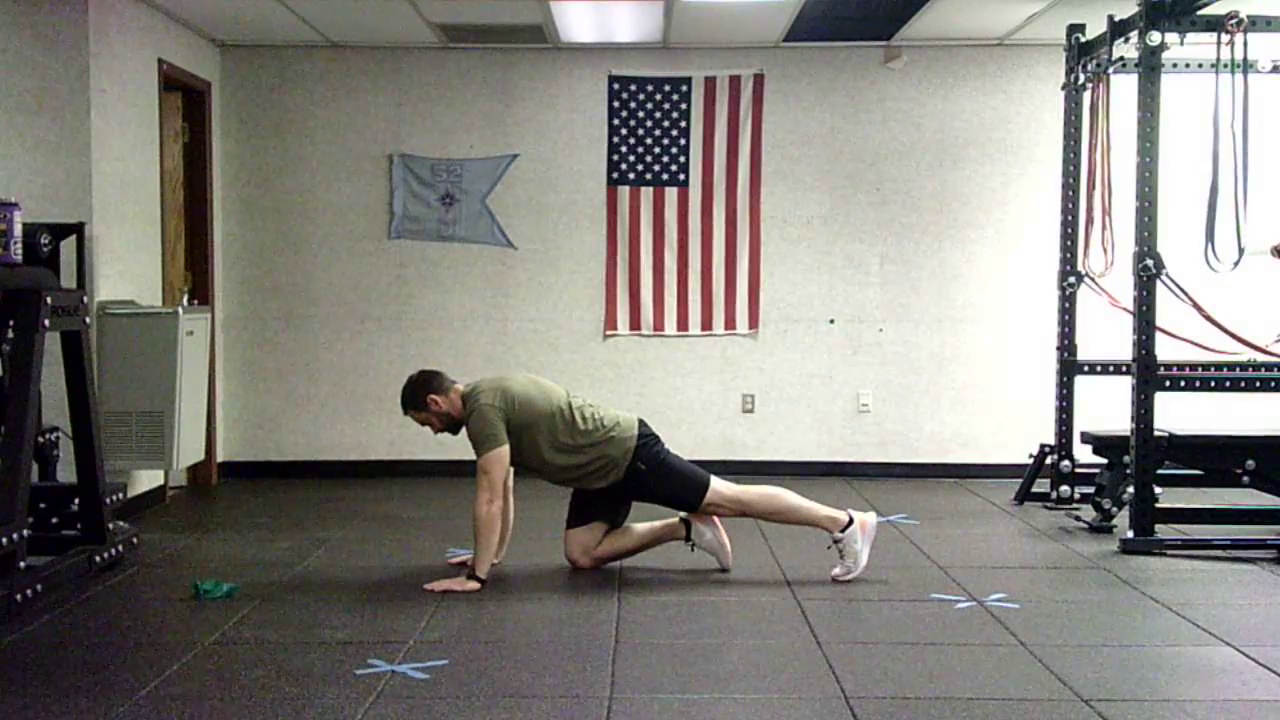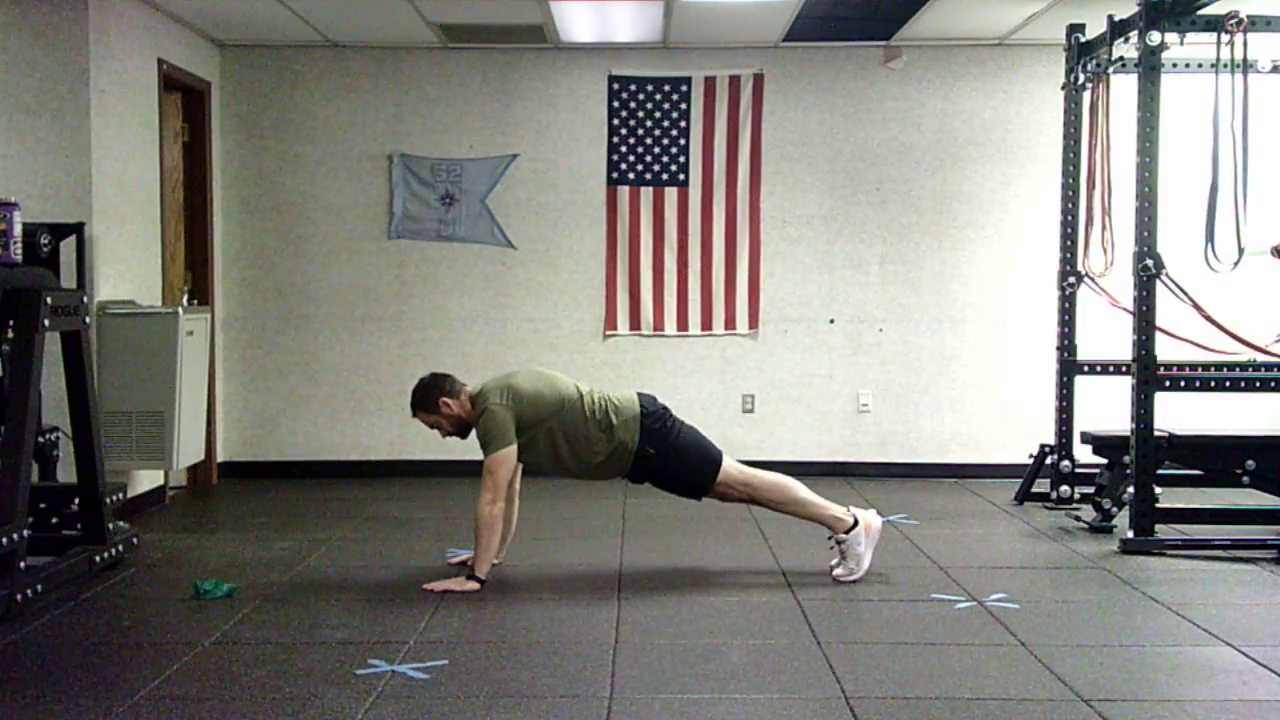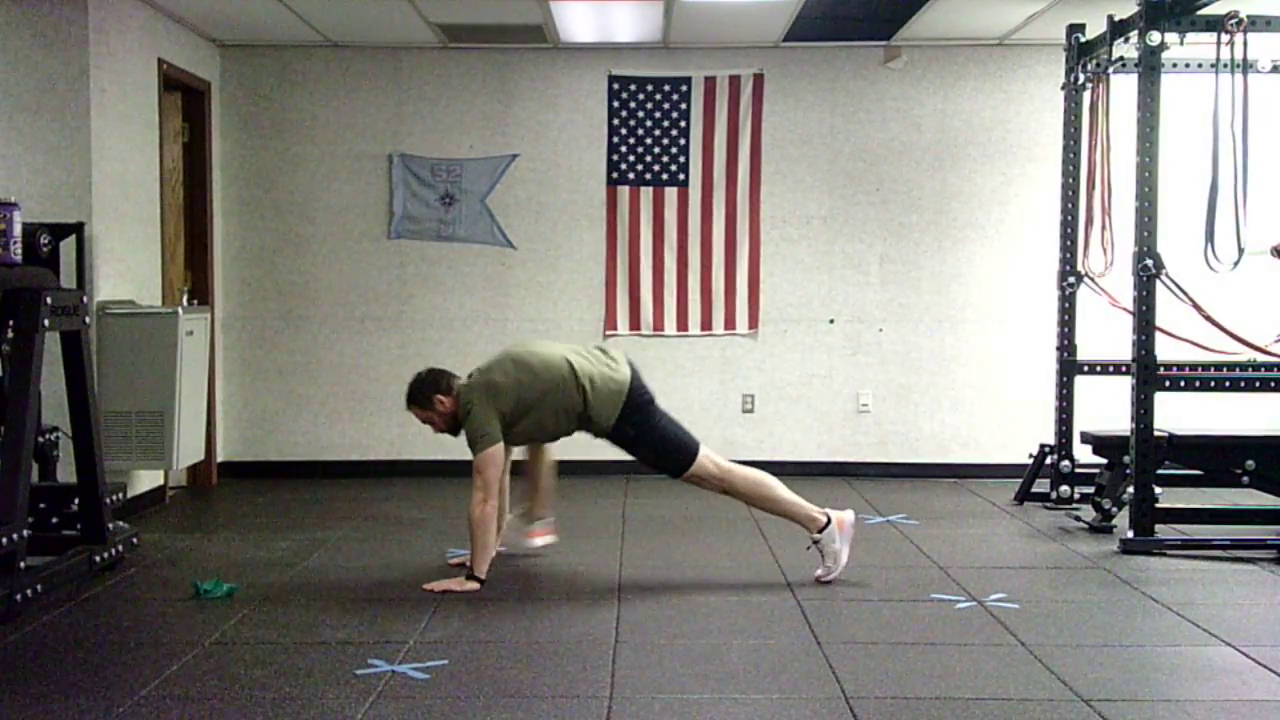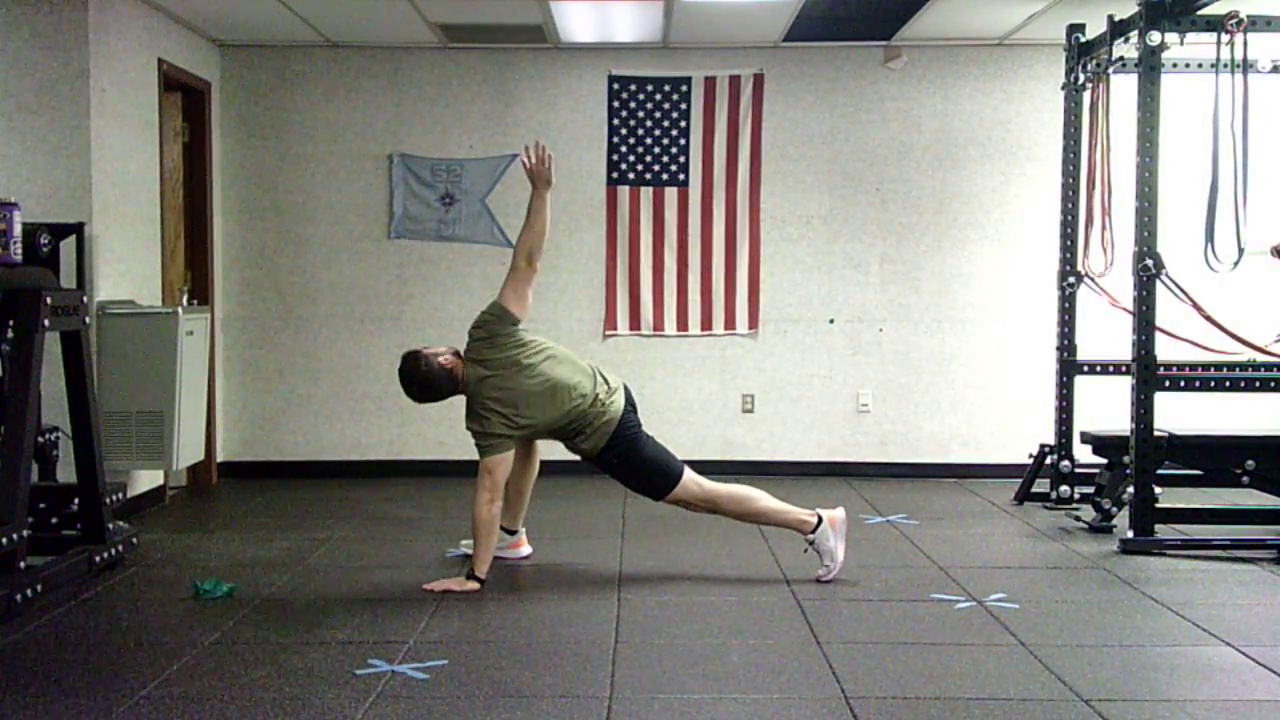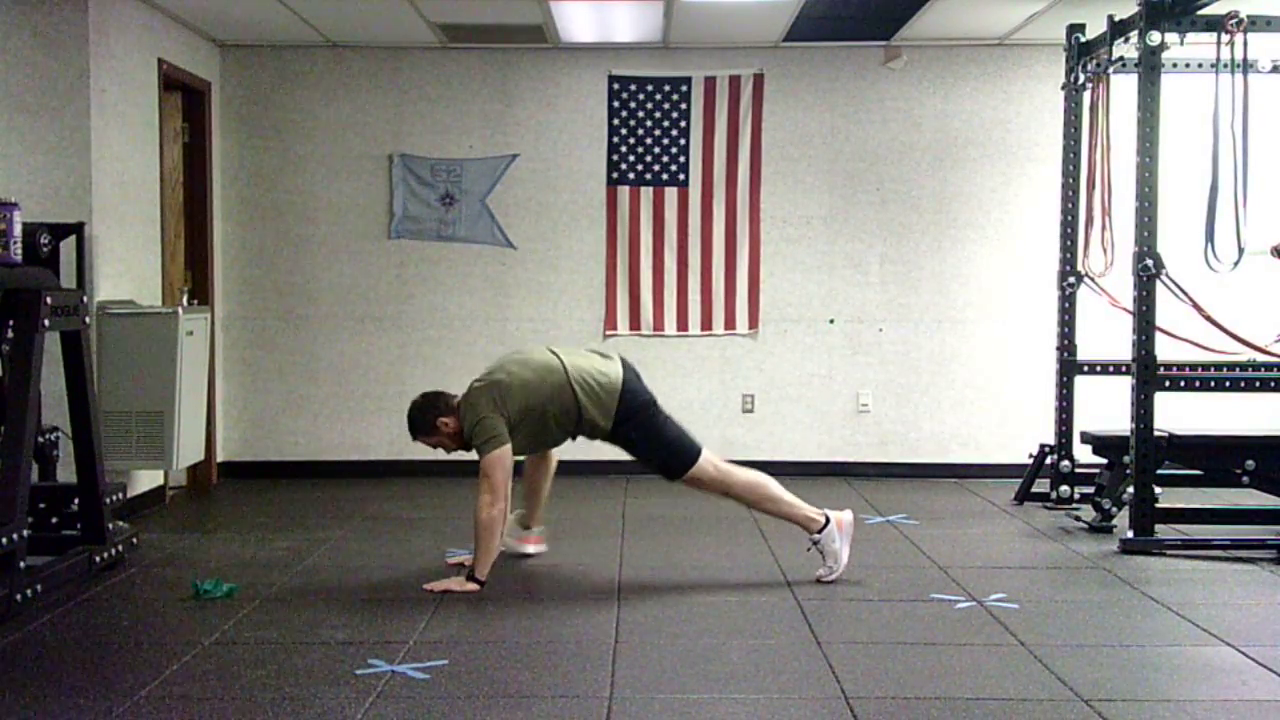
dt=1s
person 1, frame 1
left shoulder: (482, 410)
right shoulder: (490, 397)
left elbow: (490, 498)
right elbow: (504, 491)
left wrist: (476, 576)
right wrist: (492, 553)
left hip: (627, 454)
right hip: (608, 463)
left knee: (729, 498)
right knee: (582, 556)
left ankle: (846, 524)
right ankle: (687, 529)
person 1, frame 2
left shoulder: (492, 411)
right shoulder: (500, 401)
left elbow: (492, 499)
right elbow: (510, 492)
left wrist: (476, 575)
right wrist: (494, 553)
left hip: (639, 434)
right hip: (634, 434)
left knee: (739, 483)
right knee: (734, 488)
left ankle: (850, 526)
right ankle: (848, 517)
person 1, frame 3
left shoulder: (477, 408)
right shoulder: (485, 391)
left elbow: (485, 496)
right elbow: (498, 480)
left wrist: (475, 575)
right wrist: (488, 546)
left hip: (615, 402)
left knee: (711, 472)
left ankle: (825, 524)
right ankle: (537, 521)
person 1, frame 4
left shoulder: (488, 414)
right shoulder: (489, 338)
left elbow: (490, 495)
right elbow: (527, 262)
left wrist: (475, 576)
right wrist: (541, 191)
left hip: (607, 434)
right hip: (606, 392)
left knee: (701, 496)
left ankle: (816, 525)
right ankle: (511, 538)
person 1, frame 5
left shoulder: (480, 415)
right shoulder: (485, 397)
left elbow: (491, 495)
right elbow: (500, 488)
left wrist: (476, 576)
right wrist: (489, 543)
left hip: (615, 404)
right hip: (609, 374)
left knee: (713, 475)
right knee: (531, 436)
left ankle: (823, 524)
right ankle: (528, 532)
